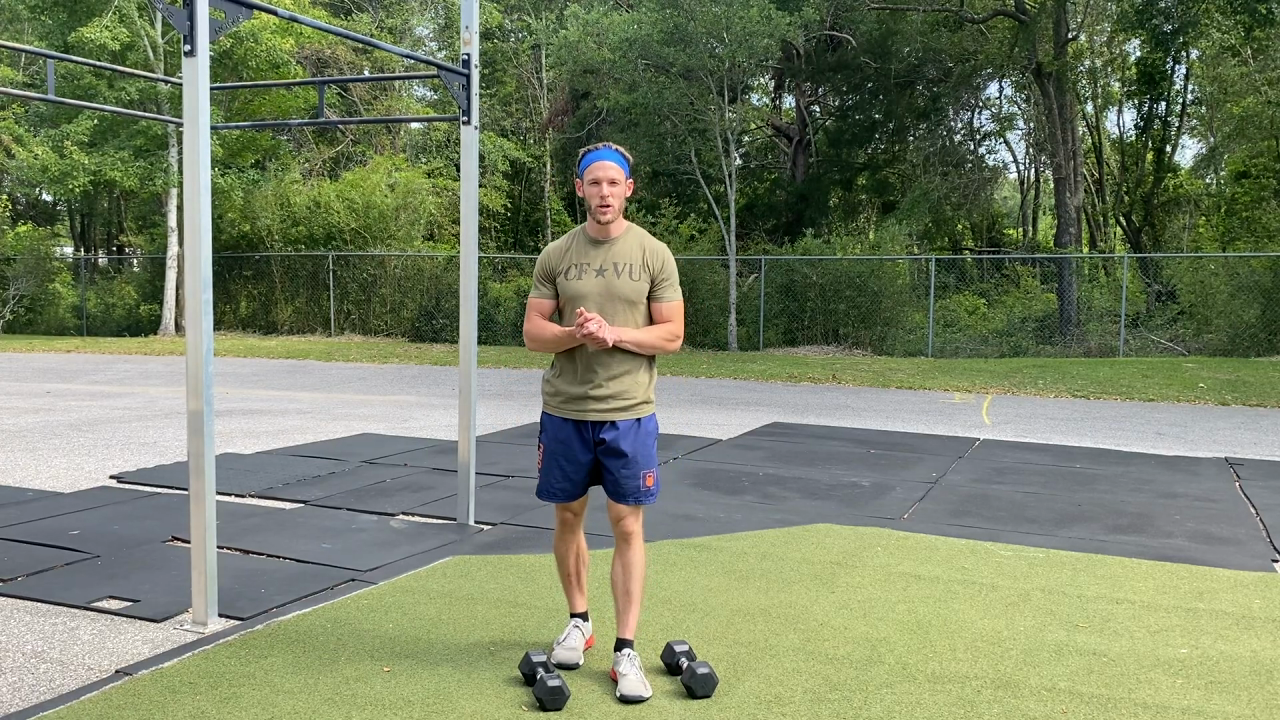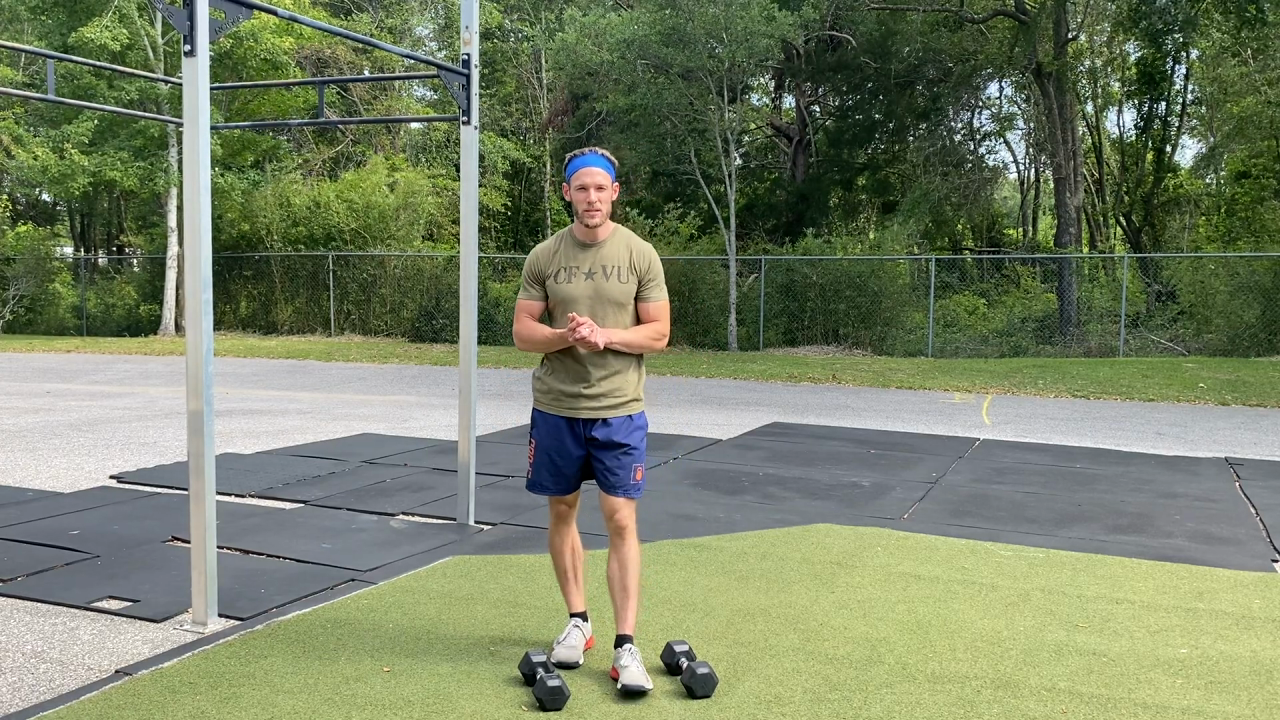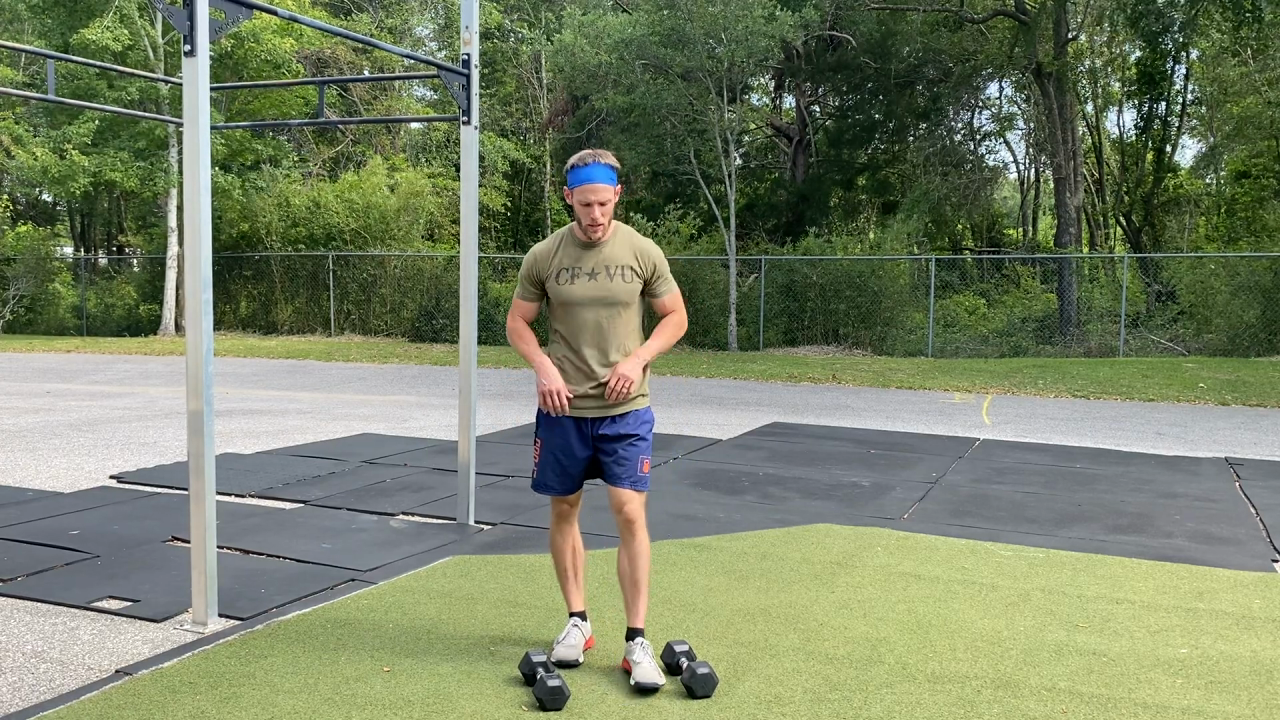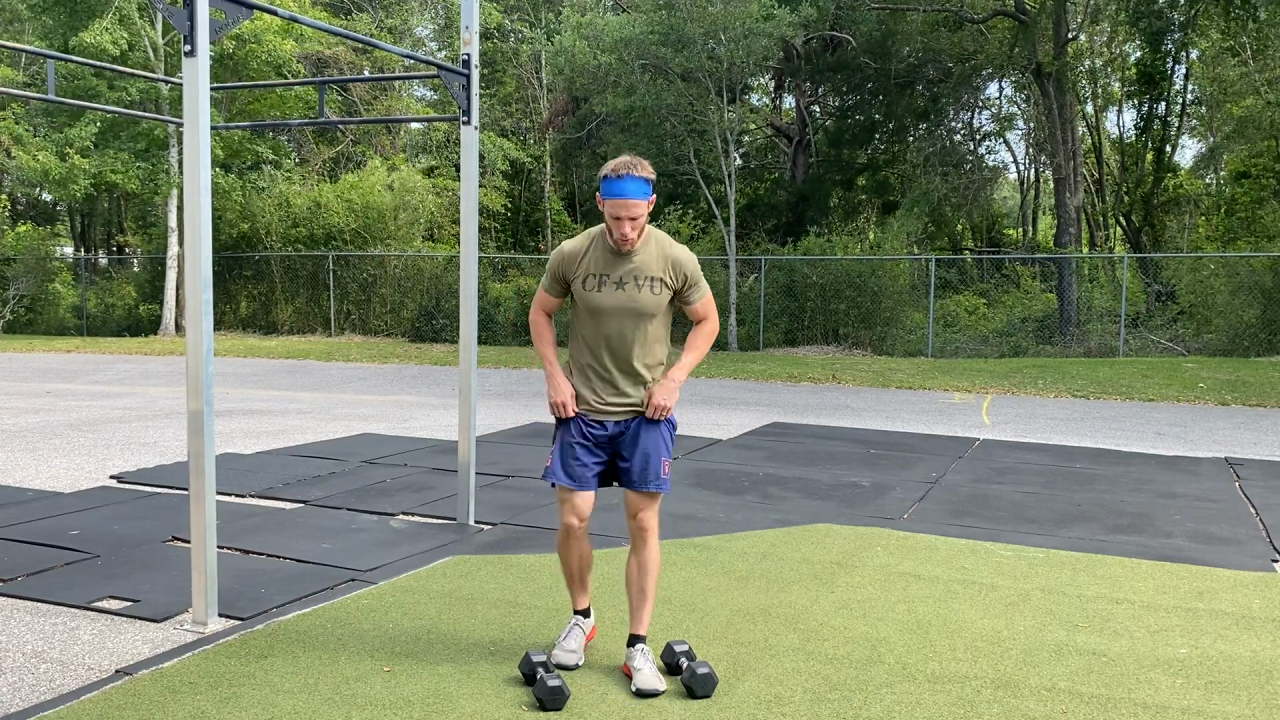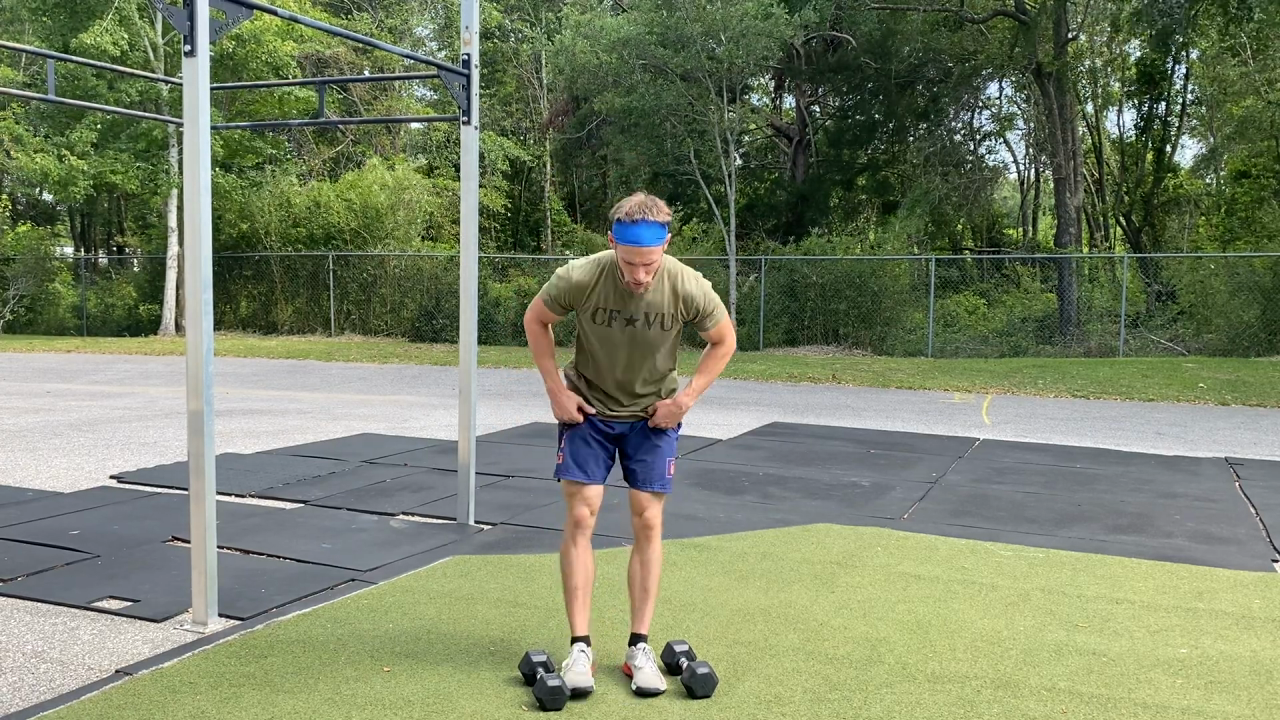
dt=0.4s
person 1, frame 1
left shoulder: (654, 253)
right shoulder: (555, 254)
left elbow: (672, 335)
right elbow: (533, 332)
left wrist: (614, 333)
right wrist: (574, 333)
left hip: (629, 413)
right hip: (565, 410)
left knee: (627, 526)
right knee: (568, 517)
left ankle: (626, 650)
right ankle: (579, 621)
person 1, frame 2
left shoulder: (640, 254)
right shoulder: (543, 256)
left elbow: (659, 333)
right elbow: (522, 332)
left wrist: (605, 336)
right wrist: (566, 336)
left hip: (620, 410)
right hip: (556, 408)
left knee: (621, 522)
right knee: (562, 512)
left ankle: (625, 647)
right ankle: (578, 621)
person 1, frame 3
left shoulder: (643, 251)
right shoulder: (544, 255)
left elbow: (675, 317)
right elbow: (518, 322)
left wrist: (637, 361)
right wrist: (544, 367)
left hip: (625, 410)
right hip: (563, 410)
left knee: (630, 515)
right knee: (564, 511)
left ankle: (636, 641)
right ankle: (577, 621)
person 1, frame 4
left shoulder: (676, 259)
right shoulder: (571, 254)
left elbow: (707, 321)
right elbow: (540, 313)
left wrist: (673, 380)
right wrist: (554, 375)
left hip: (646, 411)
right hip: (583, 409)
left knee: (643, 523)
right knee: (572, 521)
left ankle: (638, 646)
right ankle: (581, 617)
person 1, frame 5
left shoulder: (690, 287)
right shoulder: (578, 276)
left elbow: (723, 341)
right elbow: (536, 320)
left wrist: (683, 402)
right wrist: (557, 389)
left hip: (651, 414)
right hip: (588, 410)
left knee: (647, 521)
right knee: (580, 519)
left ankle: (639, 647)
right ankle: (580, 647)
